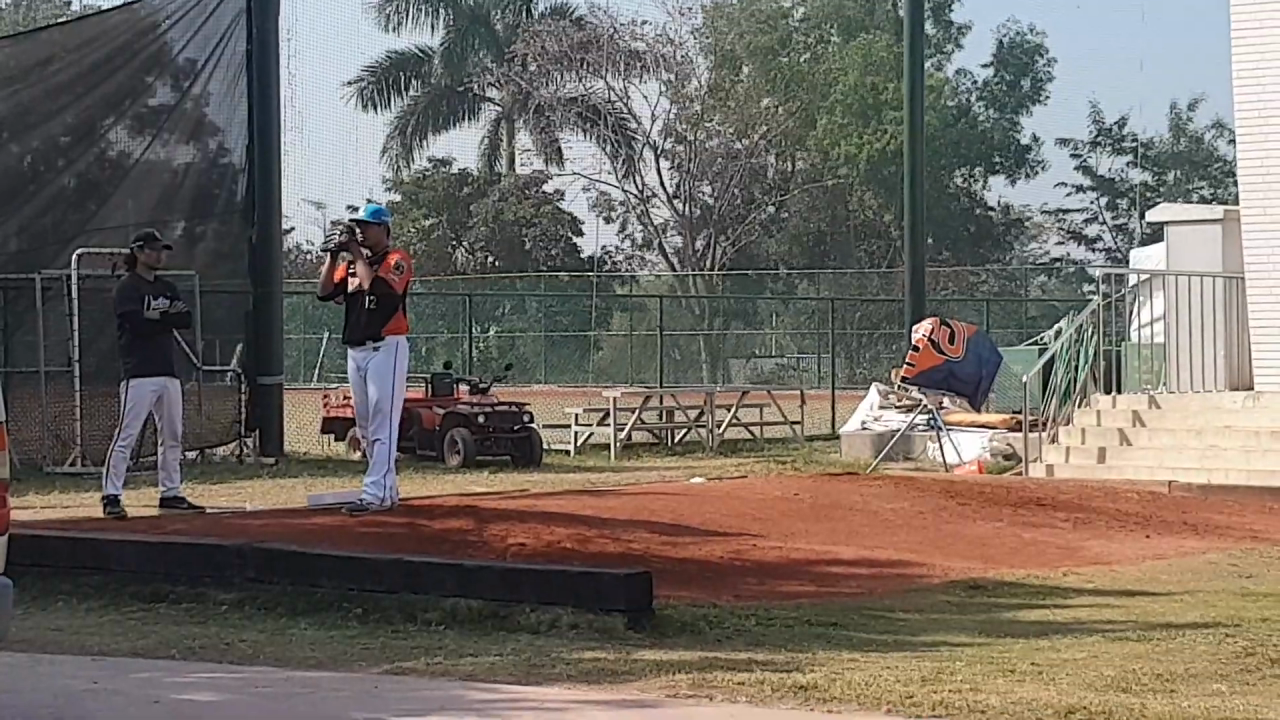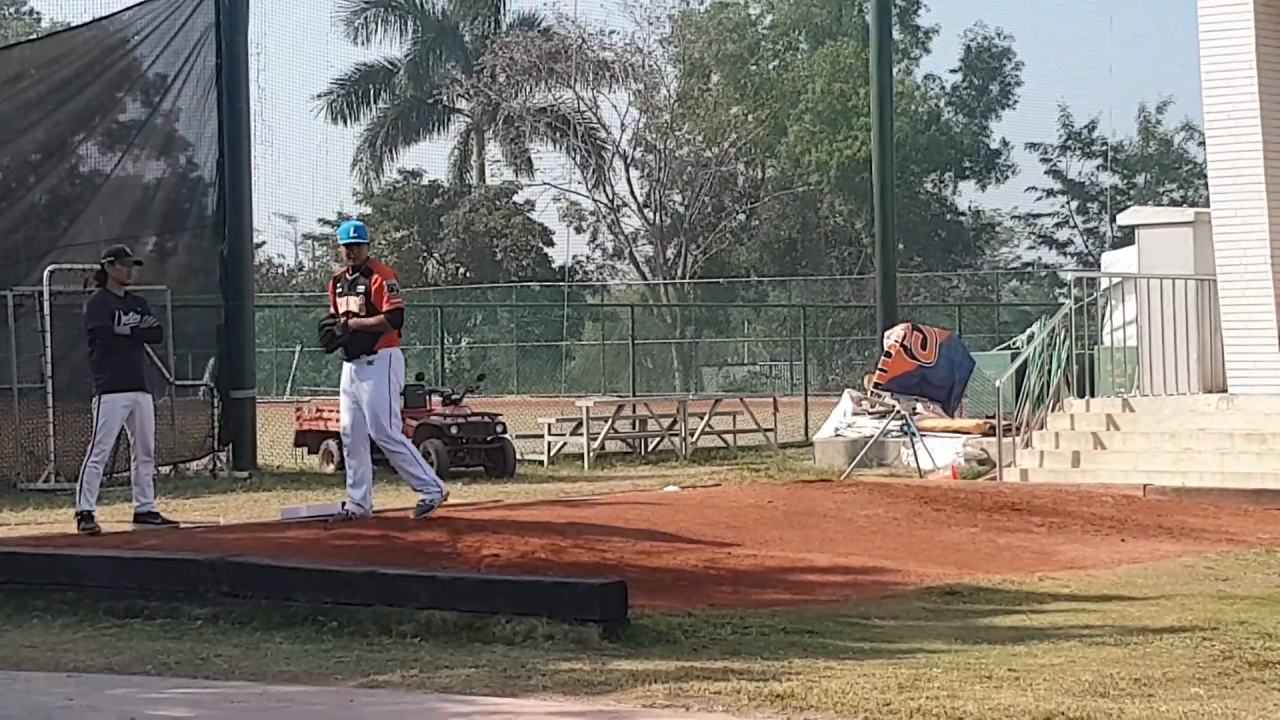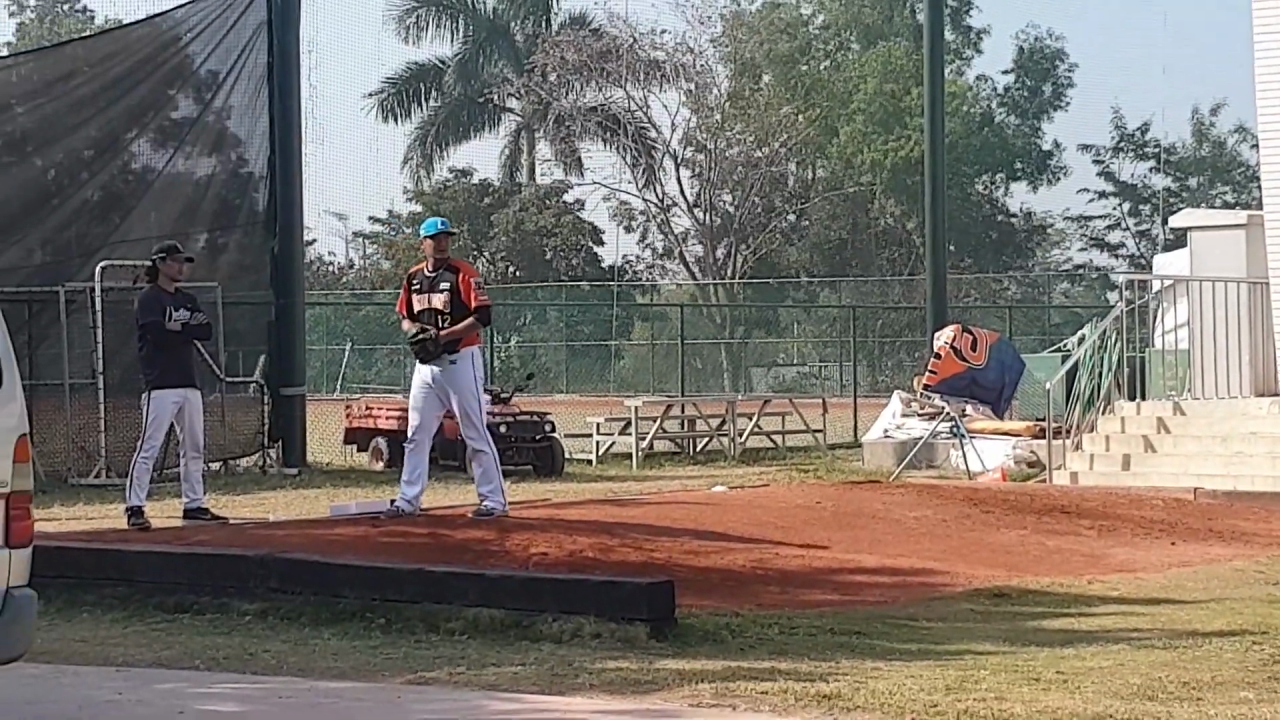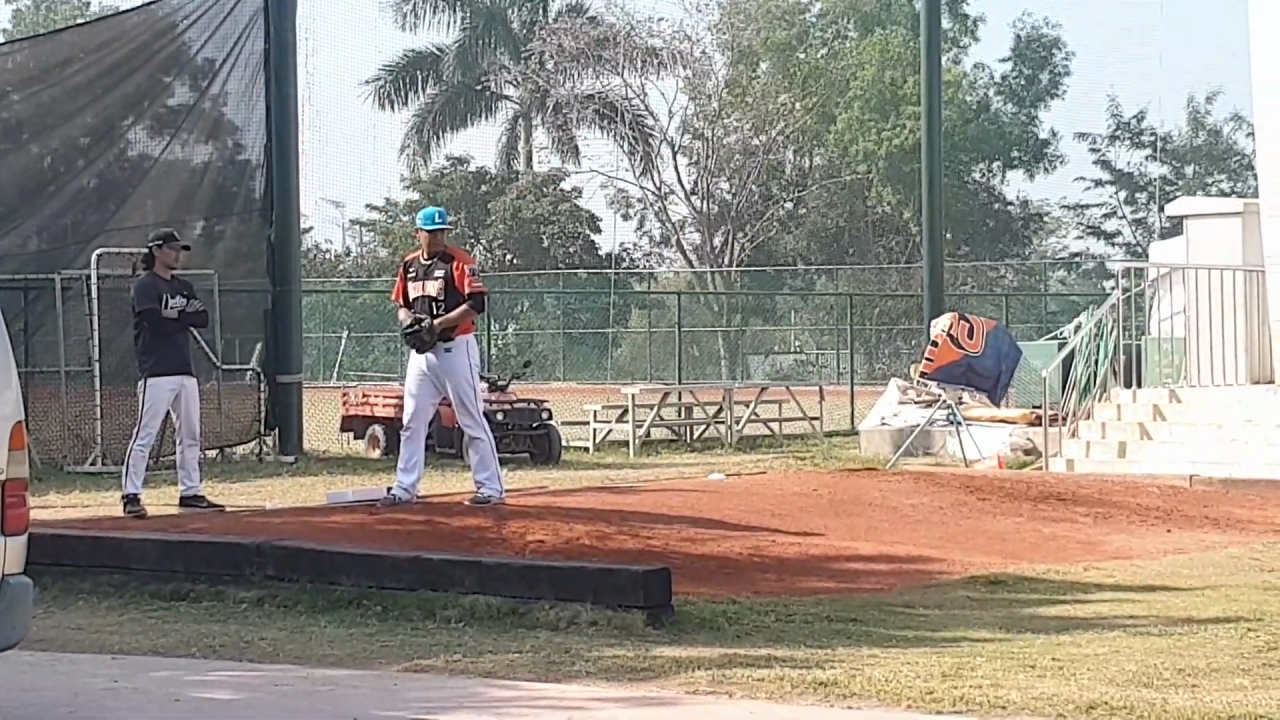
dt=0.7s
person 1, frame 1
left shoulder: (397, 259)
right shoulder: (353, 262)
left elbow: (374, 287)
right elbow: (325, 293)
left wrist: (355, 253)
right wrist: (333, 255)
left hip: (385, 349)
right hip: (356, 350)
left knee: (382, 424)
right knee: (365, 425)
left ankle: (376, 494)
right ankle: (386, 489)
person 1, frame 2
left shoulder: (381, 276)
right shoulder: (337, 281)
left elbow: (394, 320)
left wrist: (350, 322)
left hip: (381, 361)
right hip: (352, 365)
left knee: (384, 432)
right knee: (351, 434)
left ankle: (431, 489)
right ankle: (358, 502)
person 1, frame 3
left shoulder: (465, 274)
right shoulder: (413, 277)
left elbow: (482, 318)
right elbow: (405, 317)
left wrist: (443, 335)
right wrist: (414, 330)
left hip: (460, 361)
right hip: (426, 364)
left knee: (475, 433)
right knee: (417, 434)
left ankle: (494, 500)
right ankle: (408, 500)
person 1, frame 4
left shoulder: (460, 260)
right shoulder: (409, 264)
left elbow: (476, 303)
right elbow: (401, 304)
left wrist: (438, 323)
right wrist: (407, 318)
left hip: (455, 349)
right hip: (421, 352)
left knee: (472, 420)
right knee: (412, 421)
left ankle: (491, 487)
right ankle: (404, 488)
person 2, frame 1
left shoulder: (168, 288)
right shoulder: (127, 287)
left elbow: (186, 320)
right elbow: (137, 324)
left wrist: (156, 317)
right wrist: (168, 316)
left hip: (168, 372)
right hip: (139, 373)
left knee: (172, 436)
right knee: (126, 435)
left ankle: (171, 494)
right ankle: (111, 496)
person 2, frame 2
left shoulder: (139, 303)
right shoulder: (97, 302)
left elbow: (157, 335)
right elbow: (108, 339)
left wrist: (128, 331)
right wrist: (139, 331)
left hip: (140, 387)
right hip: (111, 389)
left knee: (145, 451)
right knee: (99, 451)
left ankle: (145, 509)
right ankle: (85, 512)
person 2, frame 3
left shoulder: (189, 300)
right shoulder: (148, 298)
left elbow: (207, 332)
right elbow: (159, 335)
left wrist: (179, 328)
right wrist: (190, 328)
left hip: (189, 383)
right hip: (160, 385)
left knee: (194, 447)
right knee: (149, 447)
left ankle: (194, 505)
right ankle: (135, 507)
person 2, frame 4
left shoulder: (184, 286)
right shoulder: (144, 285)
left elbow: (203, 318)
right elbow: (155, 322)
left wrist: (175, 315)
right wrist: (186, 315)
left hip: (185, 371)
right hip: (157, 373)
left knee: (190, 435)
right knee: (145, 435)
left ankle: (190, 493)
right ankle: (131, 495)
